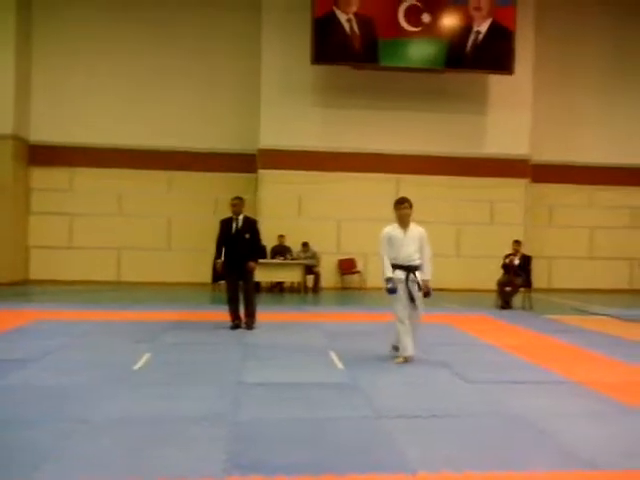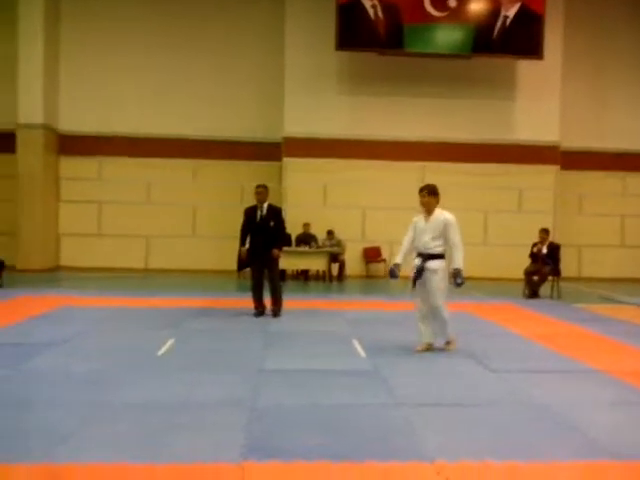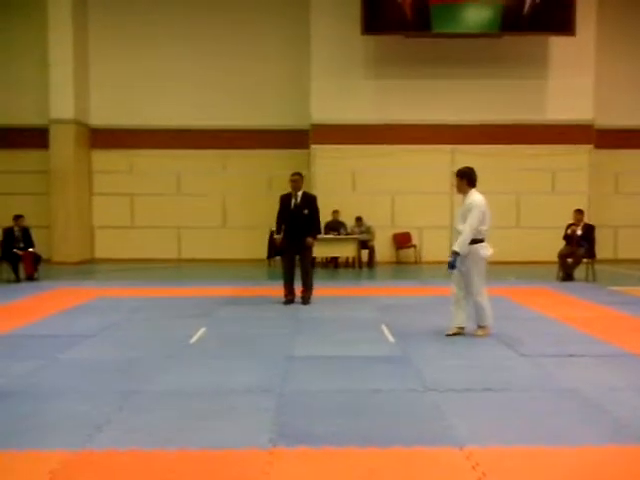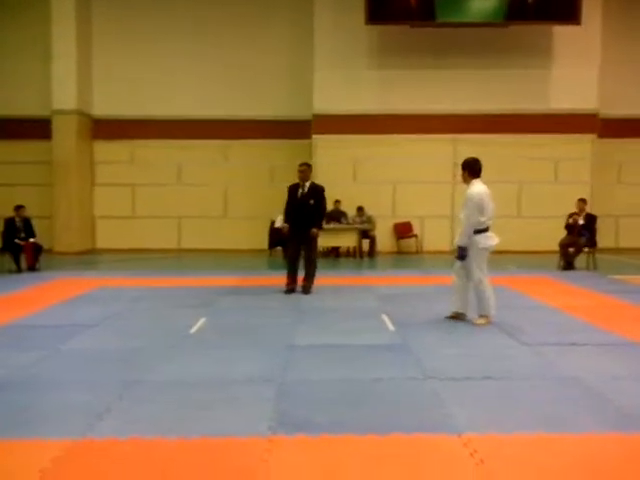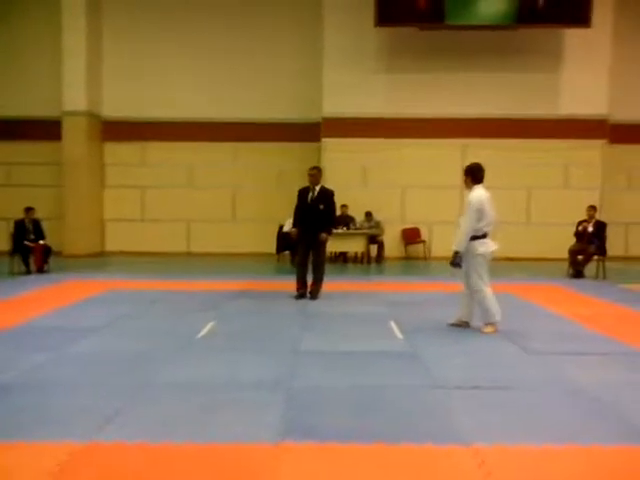
dt=0.4s
person 1, frame 1
left shoulder: (420, 232)
right shoulder: (388, 232)
left elbow: (426, 257)
right elbow: (385, 256)
left wrist: (426, 280)
right wrist: (389, 278)
left hip: (414, 276)
right hip: (397, 276)
left knee: (416, 314)
right knee: (401, 315)
left ankle: (399, 344)
right ankle: (406, 352)
person 1, frame 2
left shoulder: (447, 218)
right shoulder: (417, 220)
left elbow: (455, 244)
right elbow: (408, 242)
left wrist: (457, 268)
right wrist: (398, 262)
left hip: (436, 265)
right hip: (421, 264)
left knee: (437, 304)
right knee: (423, 306)
left ankle: (449, 338)
right ankle: (428, 340)
person 1, frame 3
left shoulder: (476, 201)
right shoulder: (468, 200)
left elbow: (470, 229)
left wrist: (456, 251)
right wrist: (458, 250)
left hip: (474, 250)
right hip: (465, 250)
left knee: (476, 289)
right knee: (458, 288)
left ankle: (484, 325)
right ankle: (459, 325)
person 1, frame 4
left shoulder: (473, 192)
right shoulder: (481, 189)
left elbow: (469, 222)
left wrist: (460, 245)
left hip: (477, 239)
right hip: (476, 238)
left knee: (478, 277)
right knee: (461, 273)
left ankle: (486, 313)
right ankle: (460, 310)
person 1, frame 5
left shoulder: (474, 197)
right shoulder: (484, 195)
left elbow: (467, 227)
left wrist: (457, 250)
left hip: (475, 246)
right hip: (479, 243)
left knee: (480, 285)
right knee: (469, 283)
left ankle: (492, 321)
right ankle: (465, 318)
person 2, frame 1
left shoulder: (252, 222)
right shoulder: (224, 223)
left elbow: (257, 243)
right elbow: (220, 242)
left wrist: (254, 260)
right wrist: (218, 259)
left hip: (246, 263)
right hip: (230, 263)
left knee: (249, 292)
right knee: (232, 293)
left ankle: (250, 320)
right ankle: (236, 320)
person 2, frame 2
left shoulder: (276, 210)
right shoulder: (249, 211)
left elbow: (281, 231)
right elbow: (245, 229)
left wrist: (278, 248)
right wrist: (243, 246)
left hip: (271, 251)
right hip: (254, 251)
left knee: (274, 280)
right knee: (256, 280)
left ankle: (276, 307)
right ankle: (259, 307)
person 2, frame 3
left shoulder: (310, 198)
right shoulder: (284, 198)
left elbow: (315, 219)
right elbow: (280, 217)
left wrist: (312, 236)
right wrist: (278, 233)
left hip: (305, 239)
right hip: (288, 238)
left knee: (306, 268)
right knee: (288, 268)
left ankle: (306, 295)
right ankle: (289, 295)
person 2, frame 4
left shoulder: (318, 189)
right shoulder: (292, 188)
left elbow: (322, 210)
right elbow: (288, 207)
left wrist: (317, 227)
right wrist: (286, 223)
left hip: (310, 229)
right hip: (294, 228)
left knee: (310, 258)
right knee: (292, 257)
left ankle: (307, 285)
right ankle: (291, 284)
person 2, frame 5
left shoulder: (328, 193)
right shoulder: (302, 192)
left elbow: (331, 215)
right elbow: (298, 211)
left wrist: (326, 232)
right wrist: (294, 227)
left hip: (319, 234)
right hip: (303, 233)
left knee: (318, 263)
right knee: (301, 262)
left ankle: (315, 290)
right ankle: (301, 289)
